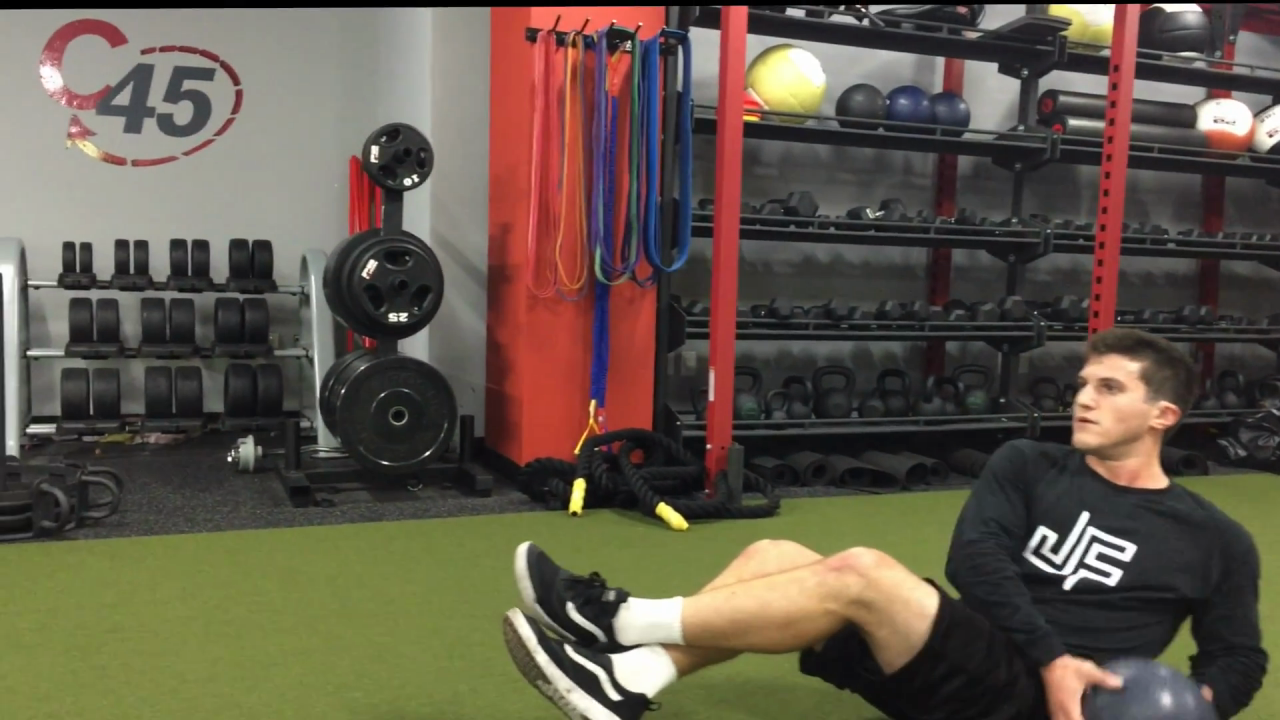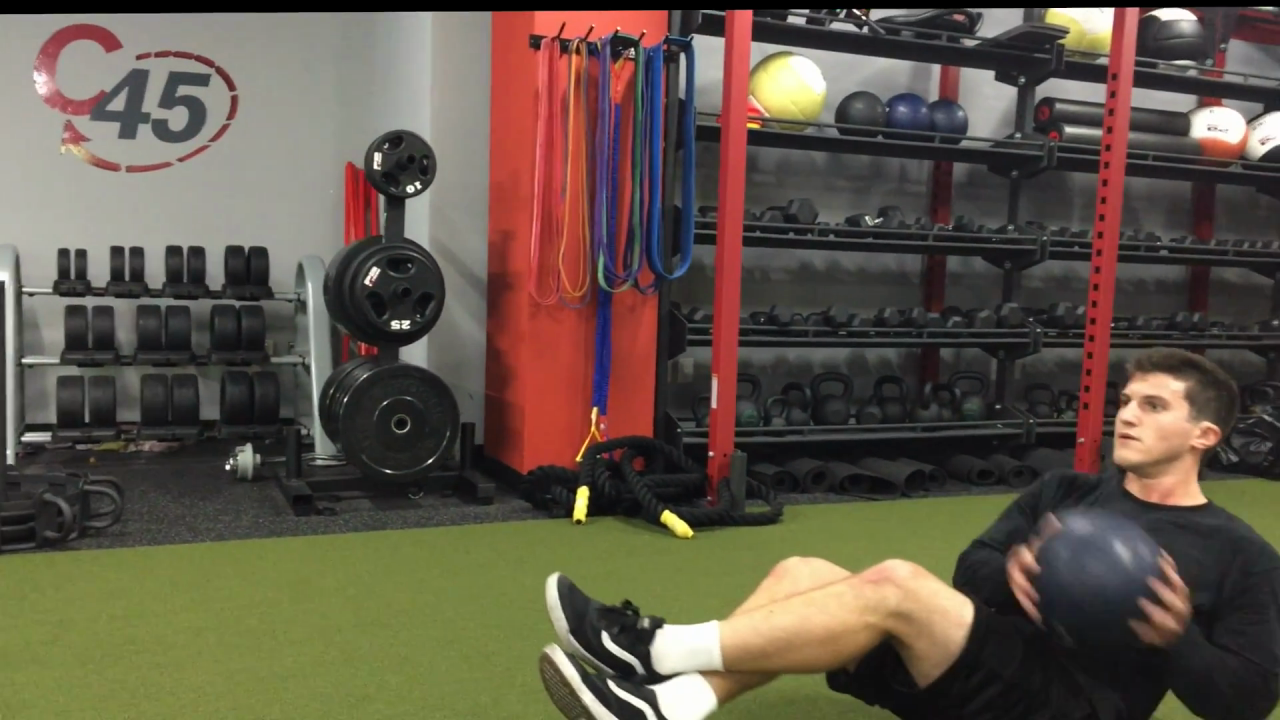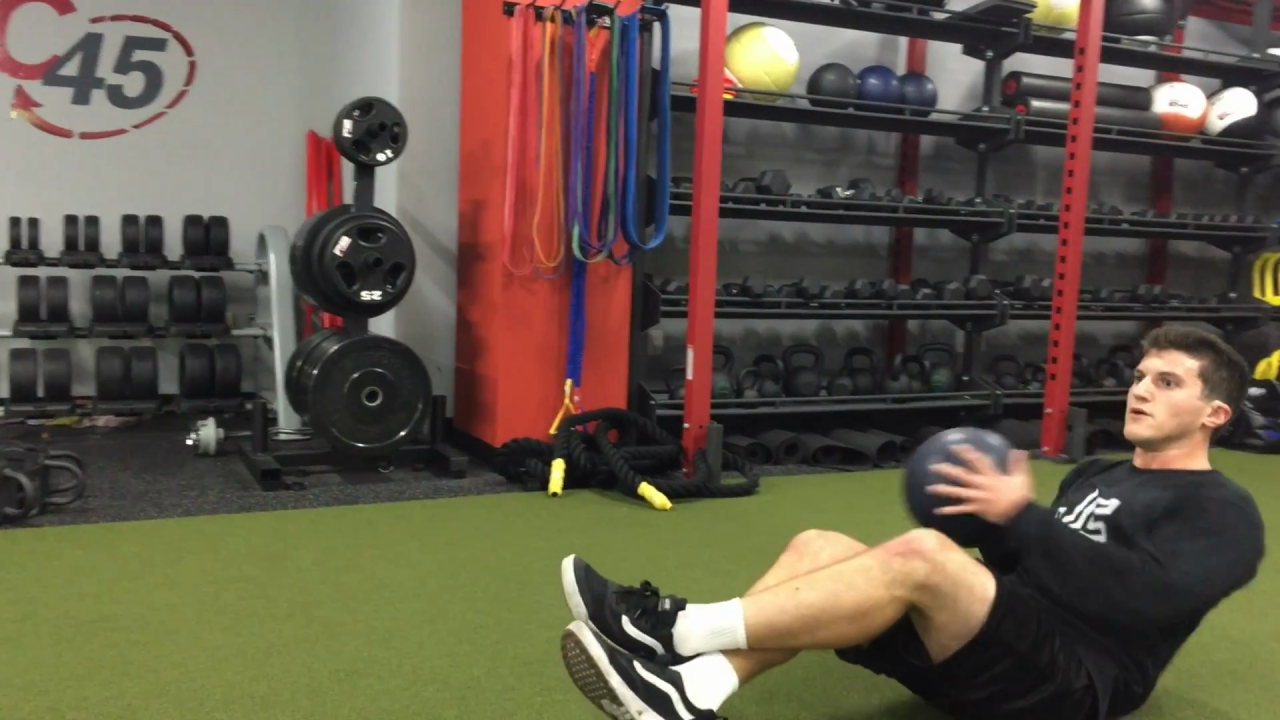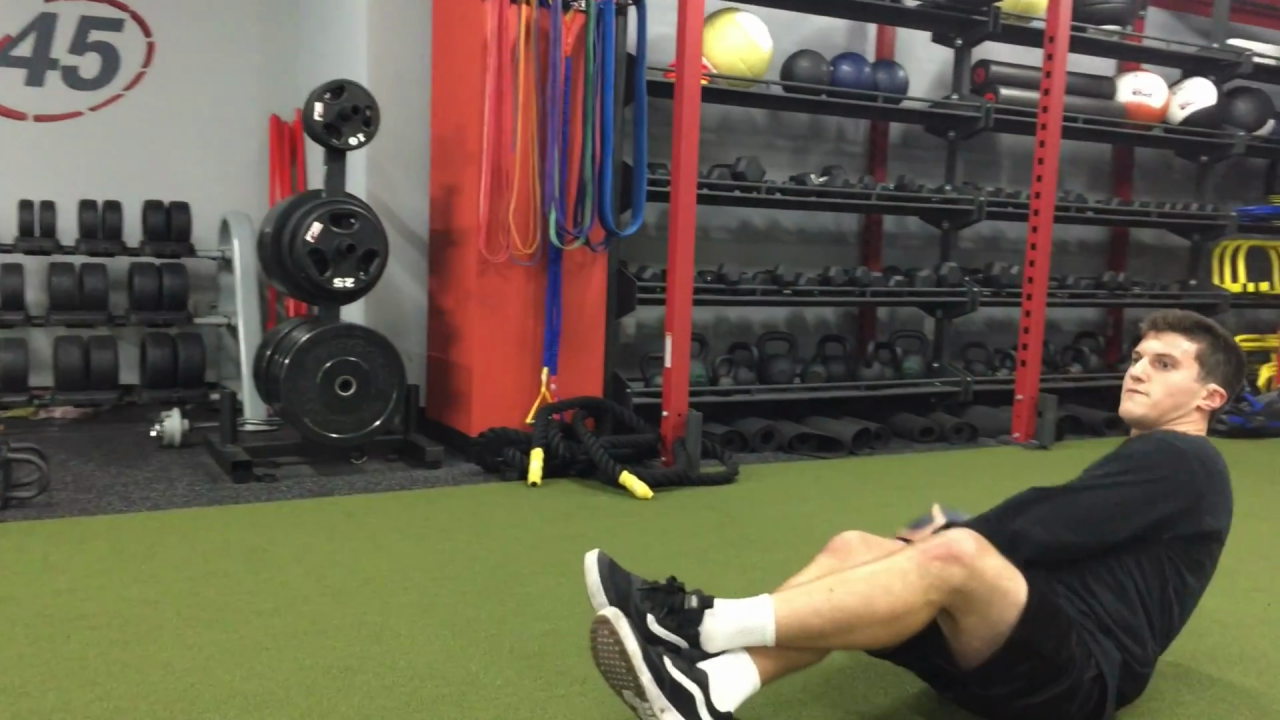
dt=0.3s
person 1, frame 1
left shoulder: (1213, 541)
right shoulder: (1029, 466)
left elbow: (1240, 658)
right elbow: (974, 557)
right wrist: (1050, 654)
right hip: (962, 657)
left knee: (862, 573)
right knee: (774, 557)
left ankle: (627, 620)
person 1, frame 2
right shoulder: (1069, 492)
right elbow: (974, 576)
left wrist: (1177, 640)
right wrist: (1010, 574)
left knee: (899, 584)
right knee: (803, 574)
left ankle: (662, 648)
person 1, frame 3
left shoulder: (1222, 512)
right shoulder: (1096, 473)
left elbow: (1136, 597)
left wrist: (1023, 514)
right wrist: (994, 525)
right hip: (996, 649)
left knee: (921, 555)
right knee: (818, 546)
left ankle: (684, 629)
person 1, frame 4
left shoulder: (1178, 462)
right shoulder: (1142, 465)
left elbow: (1045, 532)
left wrist: (945, 542)
right hip: (1007, 639)
left knee: (956, 556)
right knee: (858, 549)
left ankle: (709, 623)
